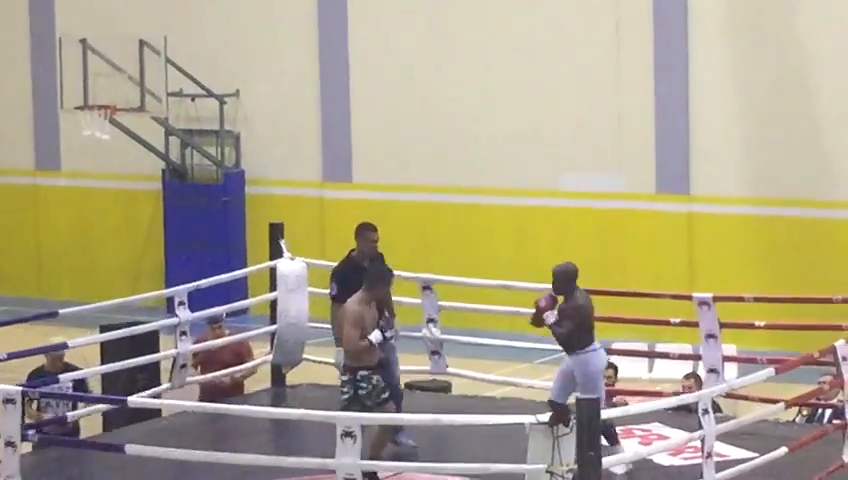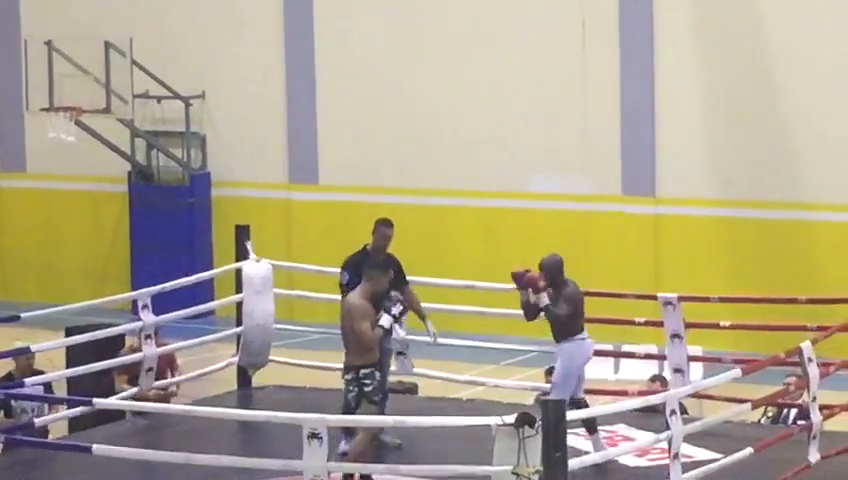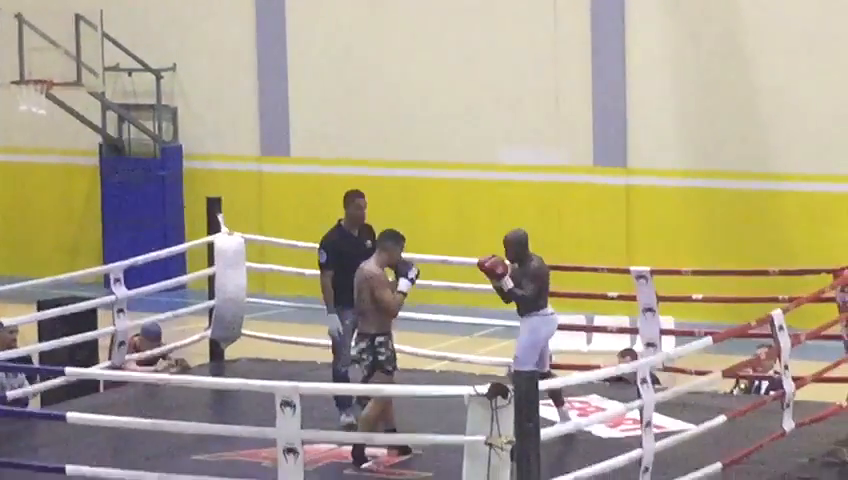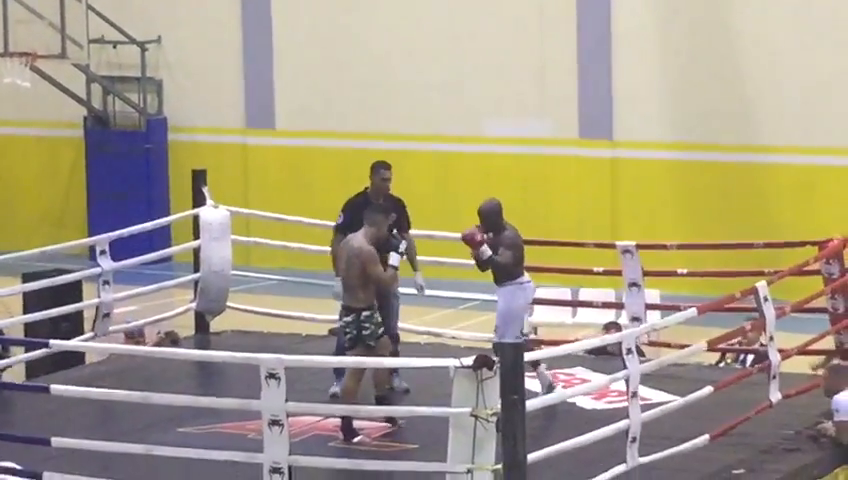
dt=0.7s
person 1, frame 1
left shoulder: (378, 260)
right shoulder: (343, 271)
right elbow: (336, 310)
left wrist: (393, 317)
right wrist: (339, 347)
left knee: (393, 383)
left ankle: (396, 431)
person 1, frame 2
left shoulder: (392, 262)
right shoulder: (354, 263)
left elbow: (407, 293)
right elbow: (347, 299)
left wrist: (426, 320)
left hip: (383, 332)
left knee: (381, 386)
right ankle: (346, 436)
person 1, frame 3
left shoulder: (368, 232)
right shoulder: (332, 240)
right elbow: (326, 279)
right wrist: (331, 315)
right hip: (344, 308)
right knee: (342, 361)
right ankle: (345, 409)
person 1, frame 4
left shoulder: (396, 205)
right shoulder: (354, 205)
left elbow: (406, 239)
right elbow: (337, 241)
left wrist: (417, 272)
right wrist: (338, 278)
left knee: (391, 329)
left ankle: (392, 374)
right ankle: (339, 379)
person 2, frame 1
left shoulder: (371, 305)
right shoulder: (353, 310)
right elbow: (351, 348)
left wrist: (378, 354)
right wrist: (379, 335)
left hip: (373, 373)
right hip: (357, 377)
left knee: (390, 423)
person 2, frame 2
left shoulder: (361, 300)
right shoulder: (357, 304)
right elbow: (369, 342)
left wrist: (385, 314)
right wrist: (388, 318)
left hip: (369, 370)
right hip: (361, 373)
left knee: (369, 429)
right knee: (368, 430)
person 2, frame 3
left shoulder: (368, 269)
right shoulder: (374, 274)
right elbow: (392, 310)
left wrist: (399, 280)
right wrist: (406, 282)
left hip: (377, 339)
right hip: (374, 342)
left knee: (385, 394)
right knee: (379, 398)
left ankle: (392, 441)
right ankle: (359, 452)
person 2, frame 4
left shoulder: (351, 241)
right shoulder: (365, 250)
right elbow: (386, 283)
left wrist: (384, 253)
right wrist: (395, 255)
left hip: (366, 311)
right hip: (358, 315)
left knee: (385, 354)
right knee: (355, 371)
left ankle: (383, 408)
right ankle: (347, 428)
person 3, frame 1
left shoulder: (578, 305)
right shoulder: (573, 296)
left elbow: (562, 338)
right elbow: (562, 323)
left wrist: (546, 317)
right wrist: (546, 316)
left hip: (587, 359)
right hip: (576, 358)
right knee: (555, 402)
person 3, frame 2
left shoulder: (570, 292)
right shoulder: (552, 289)
left elbow: (557, 318)
right elbow: (530, 315)
left wrist: (542, 296)
right wrist: (523, 290)
left hip: (573, 347)
right hip: (570, 347)
left knee: (556, 402)
right knee: (576, 399)
right ankle: (599, 447)
person 3, frame 3
left shoulder: (534, 267)
right shoulder: (519, 266)
left elbow: (526, 298)
right elbow: (508, 297)
left wrist: (504, 280)
right wrist: (496, 278)
left hip: (537, 321)
right hip: (538, 320)
left knee: (519, 374)
right knee: (542, 372)
right ankle: (565, 418)
person 3, frame 4
left shoulder: (508, 237)
right shoulder: (496, 234)
left elbow: (503, 266)
right elbow: (484, 266)
left wrist: (482, 248)
right wrist: (476, 247)
left hip: (514, 290)
right hip: (516, 288)
left knee: (502, 344)
right knee: (514, 339)
right ankle: (545, 381)
